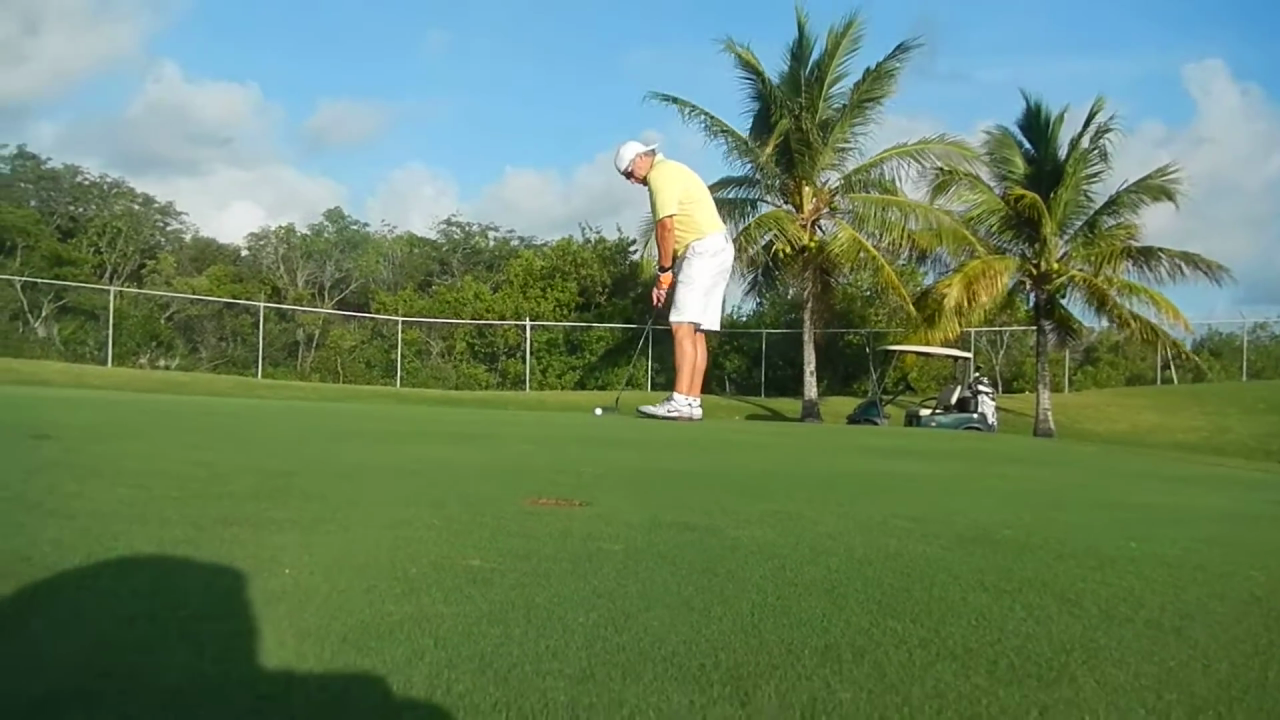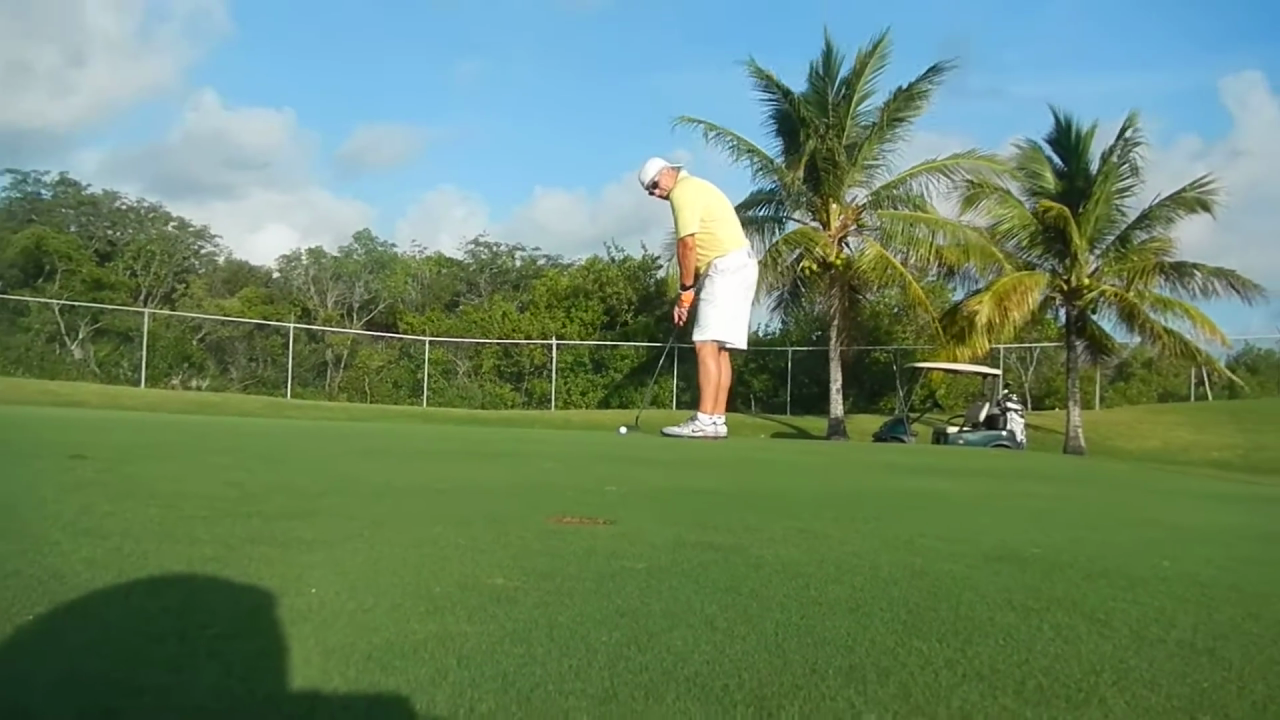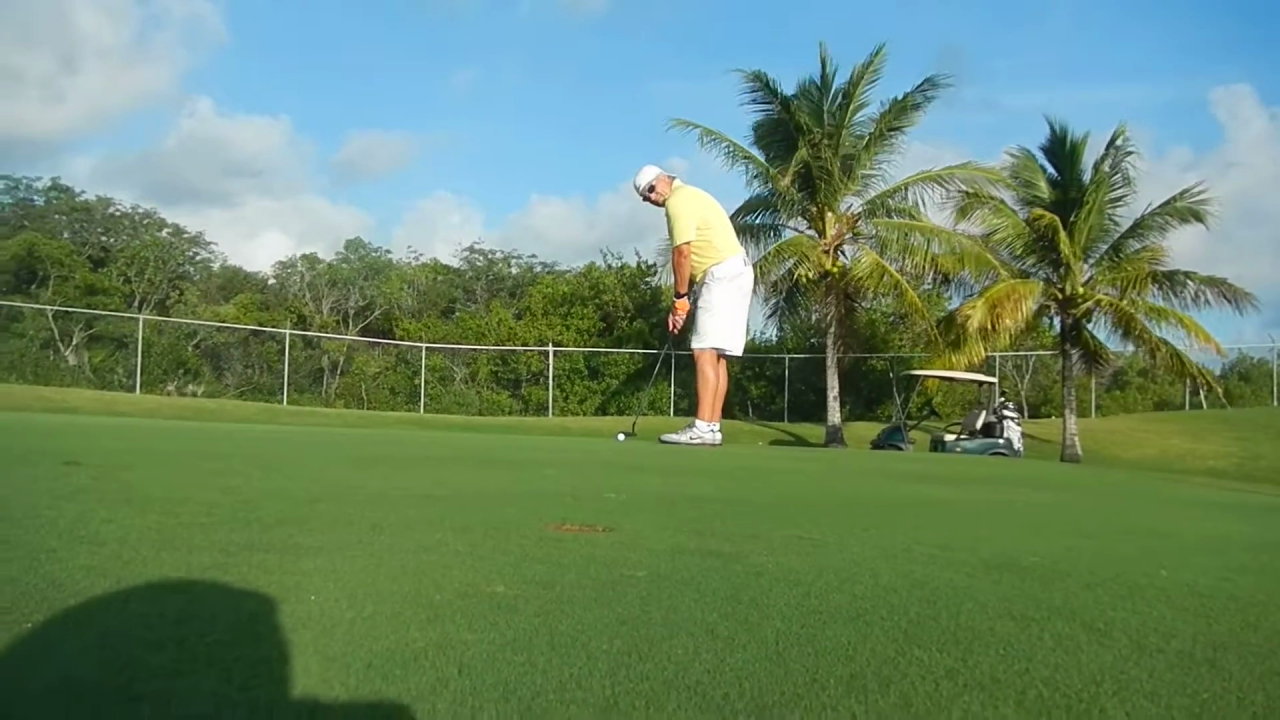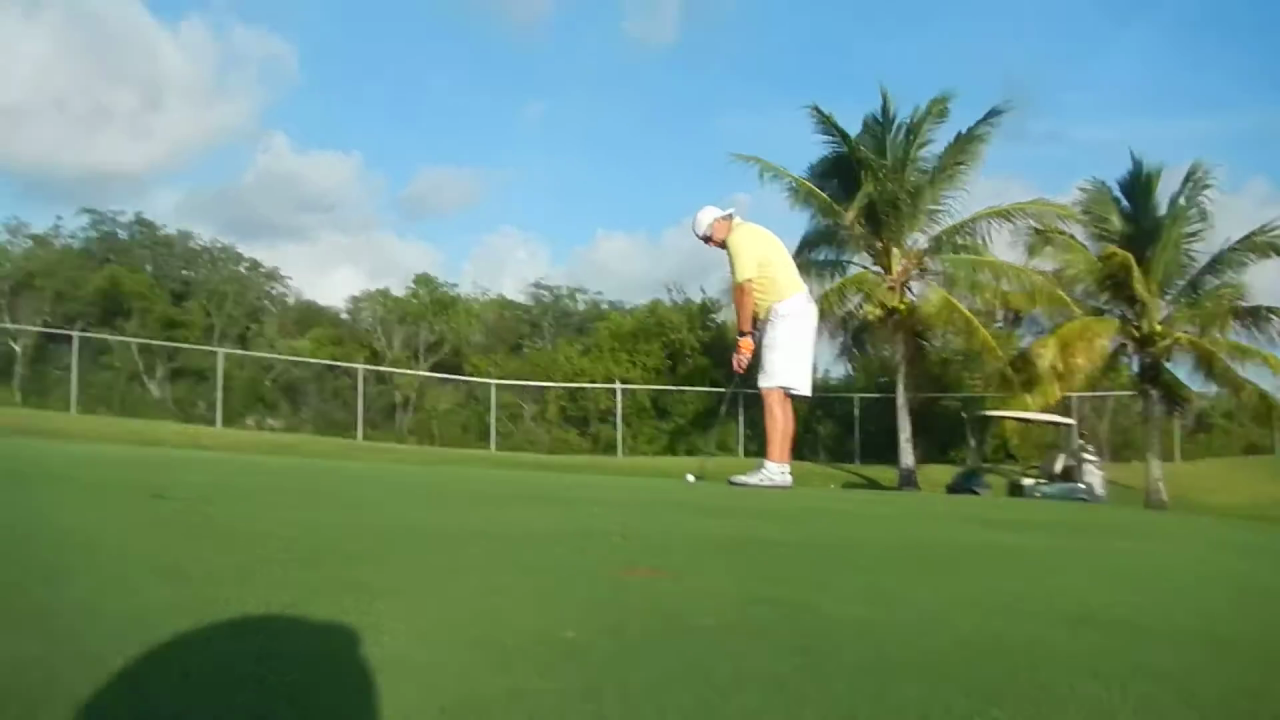
dt=0.4s
person 1, frame 1
left shoulder: (660, 173)
right shoulder: (667, 173)
left elbow: (666, 227)
right elbow: (674, 228)
left wrist: (664, 272)
right wrist: (667, 274)
left hip: (705, 250)
right hip: (708, 250)
left knee: (683, 324)
right knee: (694, 328)
left ankle: (680, 401)
right ankle: (692, 402)
person 1, frame 2
left shoulder: (683, 190)
right shoulder: (692, 189)
left elbow: (687, 245)
right elbow: (698, 247)
left wrist: (685, 291)
right wrist: (688, 292)
left hip: (728, 267)
right hip: (735, 266)
left knee: (707, 343)
right knee: (718, 346)
left ankle: (704, 421)
right ankle: (717, 419)
person 1, frame 3
left shoulder: (678, 199)
right shoulder: (685, 199)
left elbow: (683, 254)
right elbow: (692, 255)
left wrist: (680, 299)
right wrist: (683, 300)
left hip: (724, 274)
right hip: (727, 275)
left knee: (706, 351)
right knee: (715, 354)
left ankle: (702, 428)
right ankle: (712, 427)
person 1, frame 4
left shoulder: (738, 236)
right shoulder: (747, 234)
left elbow: (744, 290)
right elbow: (755, 291)
left wrist: (744, 337)
right wrist: (749, 337)
left hip: (787, 311)
right hip: (790, 311)
left knee: (773, 391)
right knee: (781, 393)
left ankle: (772, 469)
right ankle: (781, 468)
